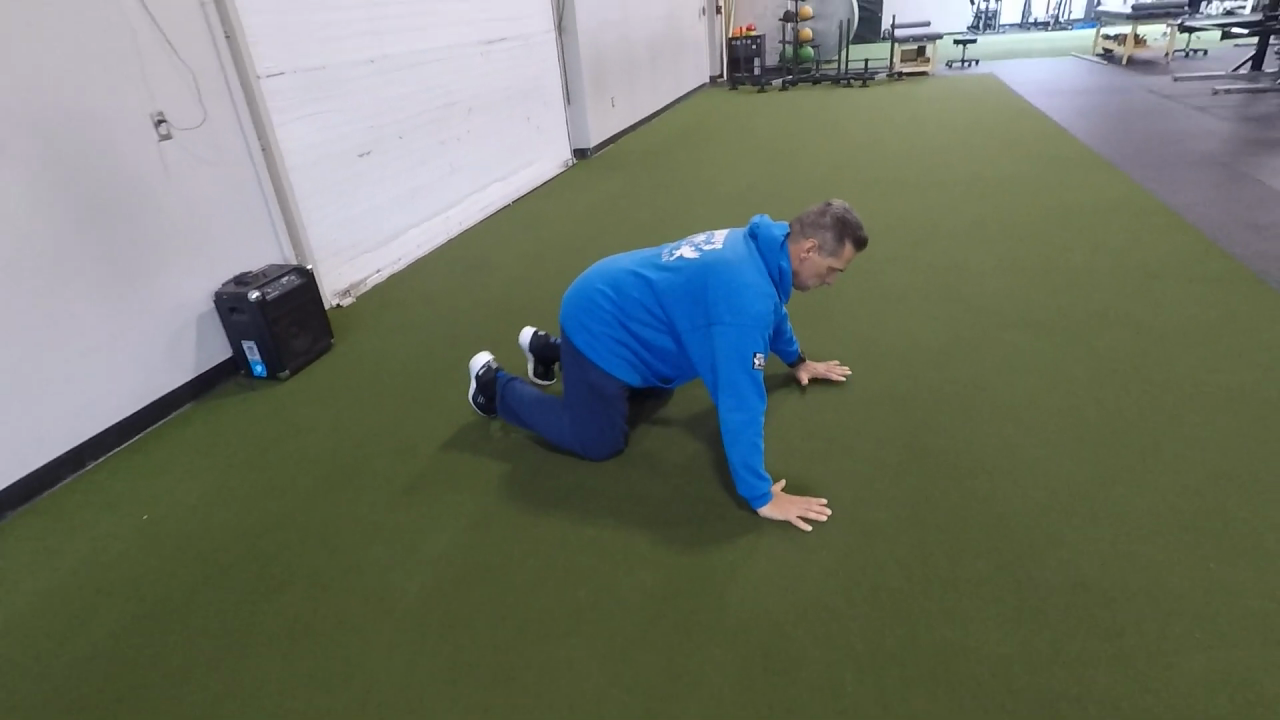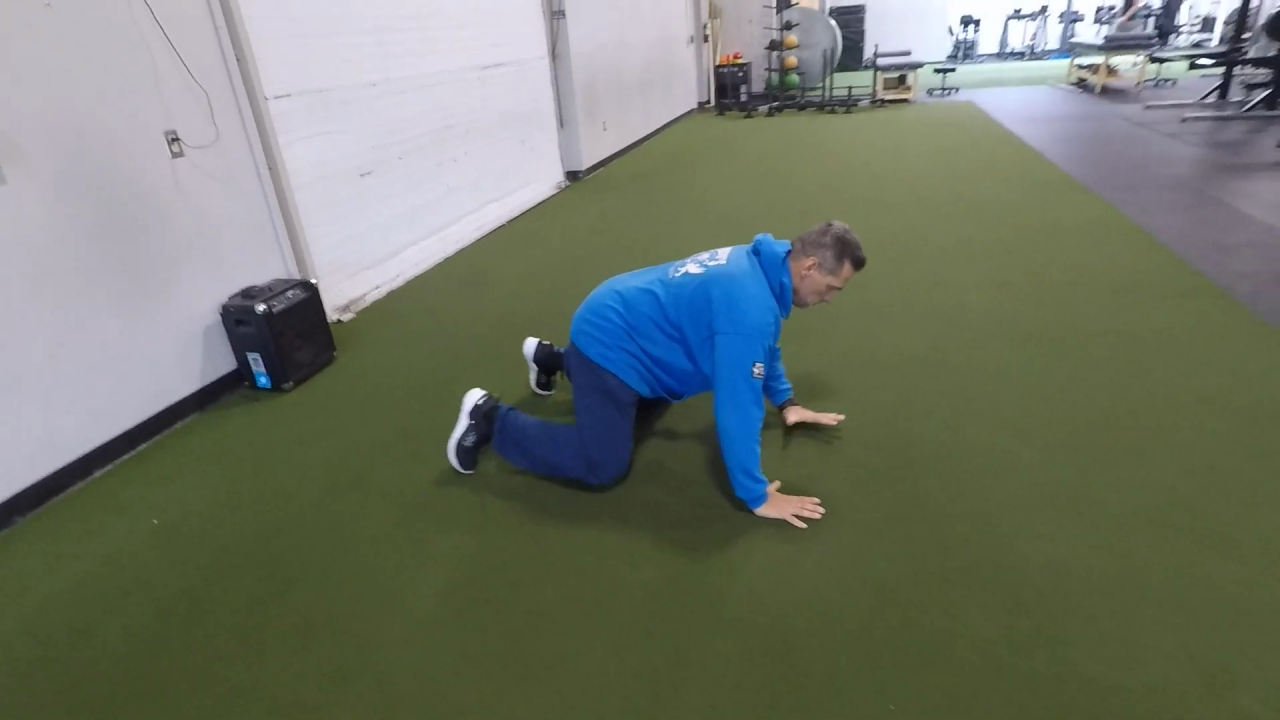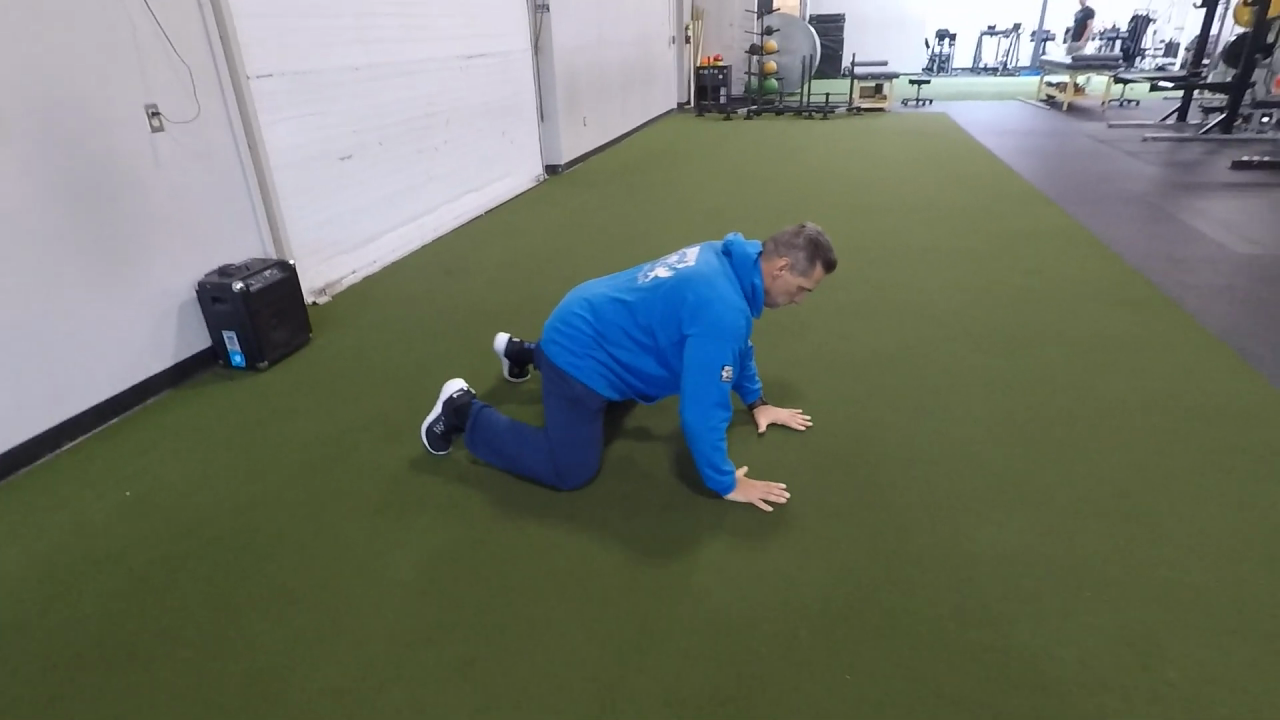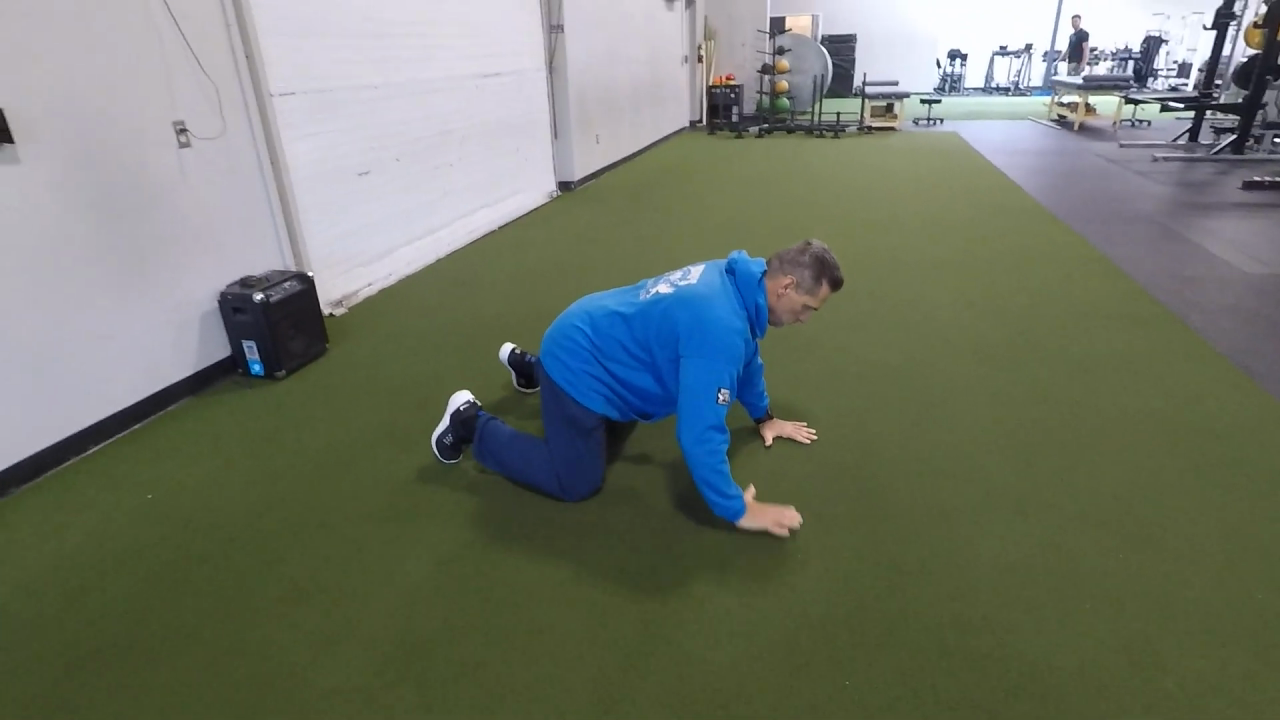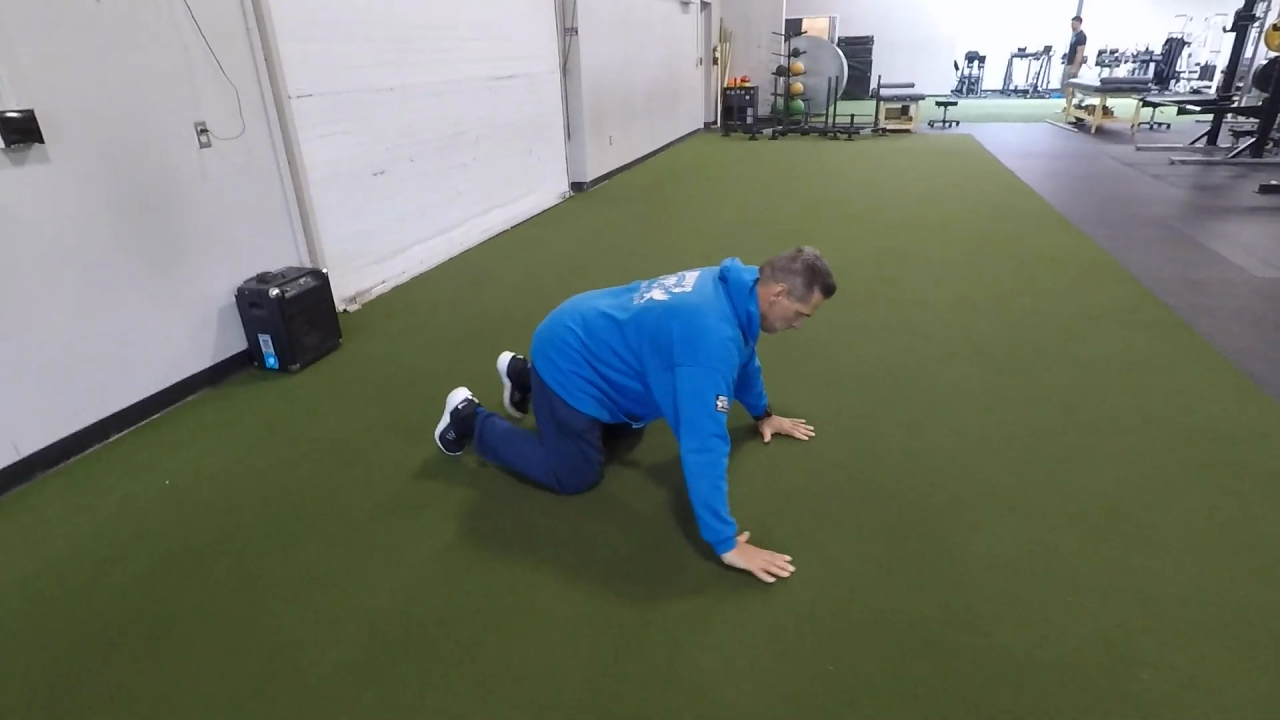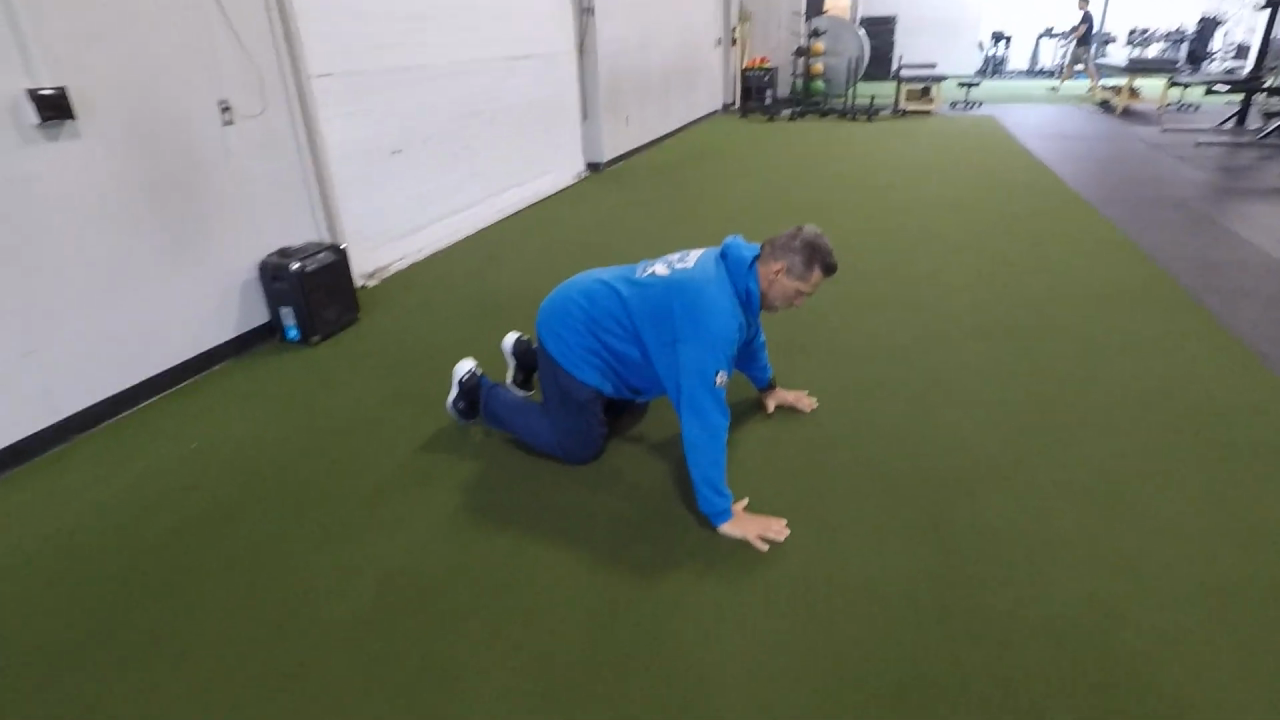
dt=0.3s
person 1, frame 1
left shoulder: (761, 247)
right shoulder: (748, 294)
right elbow: (740, 403)
left wrist: (797, 361)
right wrist: (761, 496)
left hip: (611, 299)
right hip: (598, 325)
left knee: (652, 392)
right knee: (599, 442)
left ankle: (548, 348)
right ankle: (495, 384)
person 1, frame 2
left shoulder: (760, 264)
right shoulder: (751, 307)
left elbow: (764, 346)
right elbow: (739, 409)
left wrist: (786, 403)
right wrist: (757, 497)
left hip: (617, 318)
right hip: (609, 341)
left knee: (653, 402)
right knee: (602, 466)
left ankle: (554, 358)
right ankle: (491, 420)
person 1, frame 3
left shoulder: (732, 262)
right shoulder: (722, 308)
left elbow: (739, 344)
right elbow: (704, 409)
left wrist: (756, 401)
right wrist: (726, 483)
left hip: (587, 324)
right hip: (580, 350)
left knee: (621, 400)
right knee: (572, 472)
left ankle: (523, 352)
right ankle: (463, 412)
person 1, frame 4
left shoulder: (738, 280)
right shoulder: (721, 326)
left elbow: (746, 357)
right elbow: (700, 434)
left wrist: (763, 416)
right wrist: (737, 510)
left hip: (590, 336)
right hip: (579, 364)
left knee: (621, 420)
right knee: (577, 483)
left ankle: (528, 365)
right ankle: (471, 423)
person 1, frame 5
left shoulder: (733, 288)
right shoulder: (713, 335)
left elbow: (743, 356)
right elbow: (704, 446)
left wrist: (763, 413)
right wrist: (725, 543)
left hip: (583, 334)
right hip: (568, 361)
left knee: (625, 430)
right knee: (577, 476)
left ankle: (524, 375)
right ankle: (471, 419)
person 1, frame 6
left shoulder: (736, 267)
right shoulder: (714, 312)
left elbow: (747, 332)
right elbow: (704, 420)
left wrist: (767, 386)
right wrist: (721, 514)
left hip: (593, 313)
right hip: (573, 334)
left knee: (628, 406)
right knee: (580, 446)
left ankle: (529, 356)
right ankle: (477, 389)
